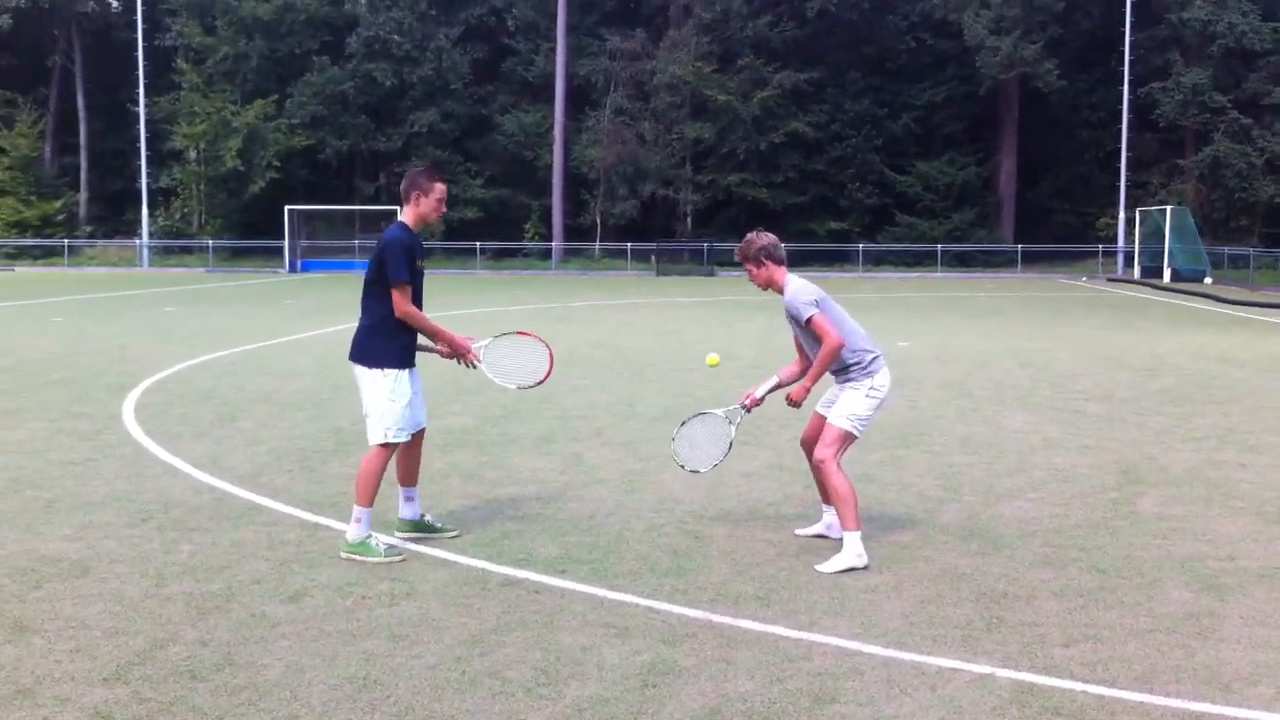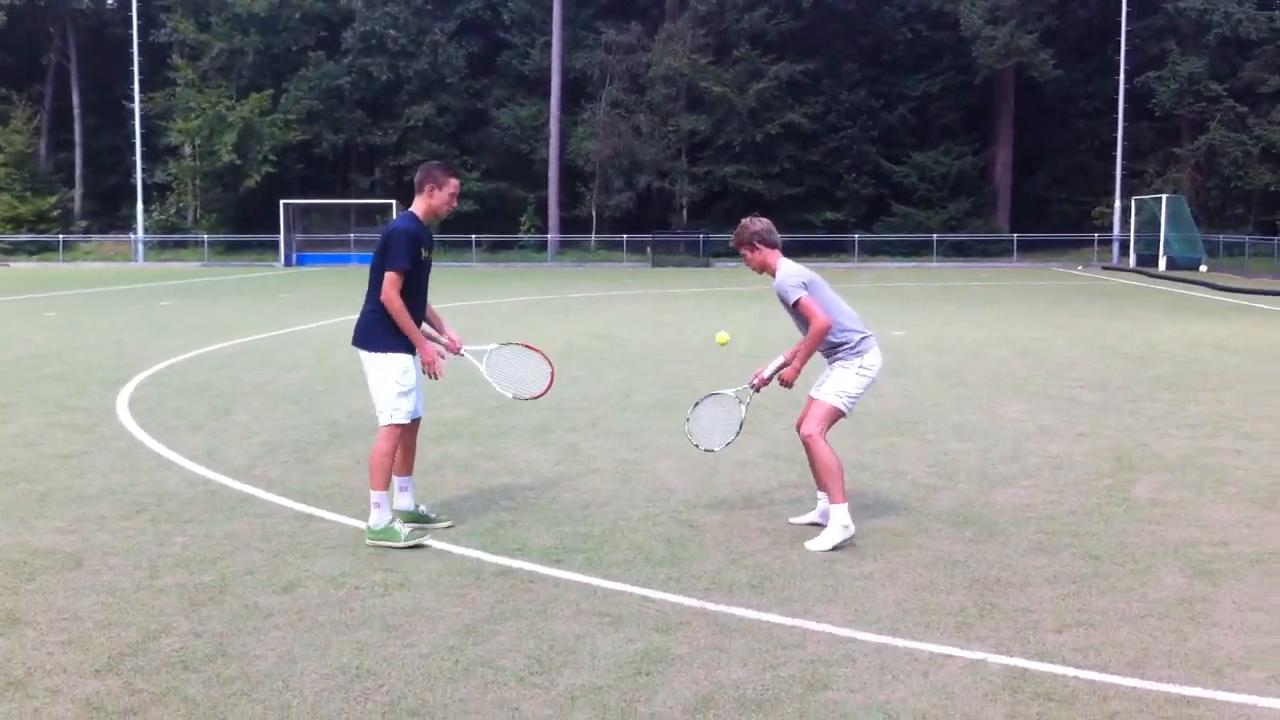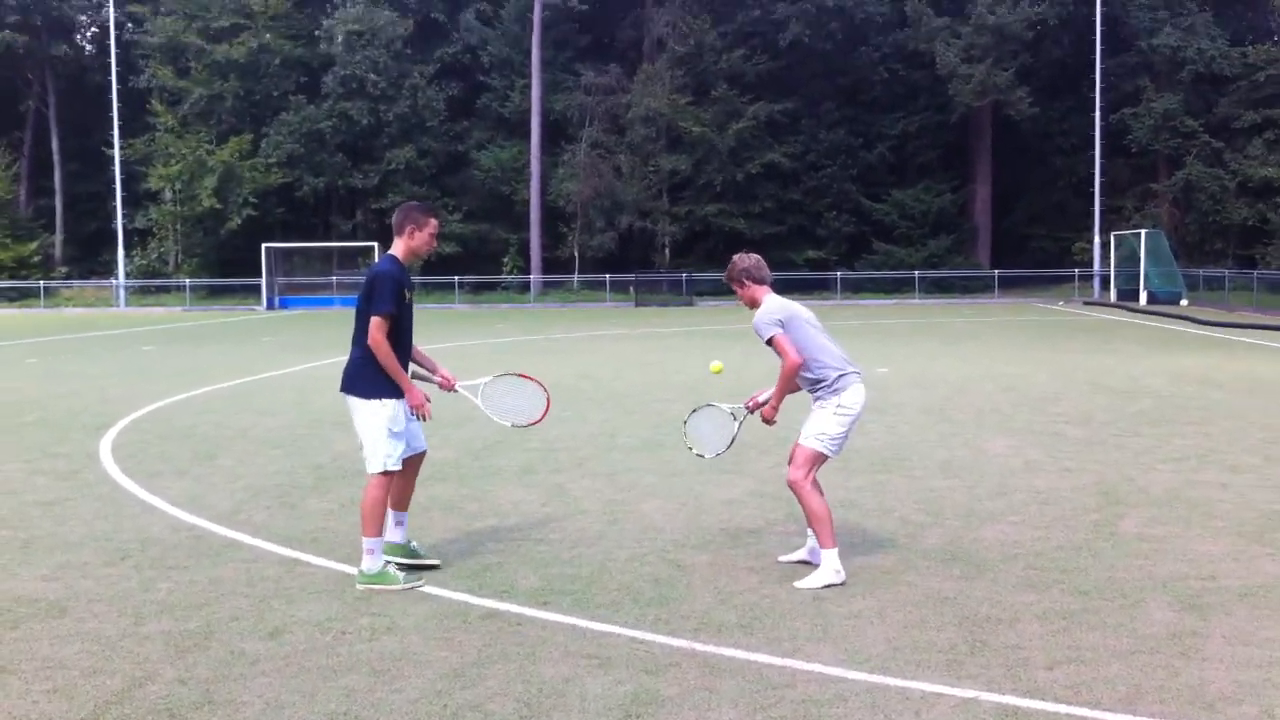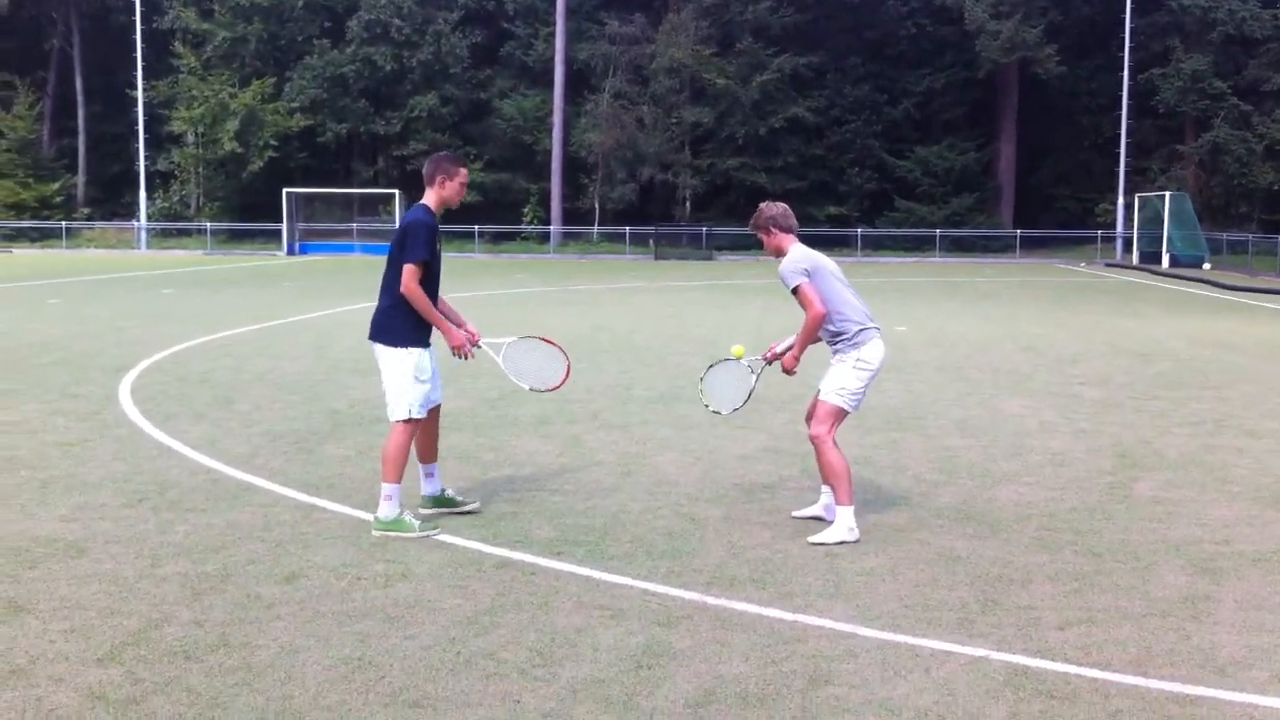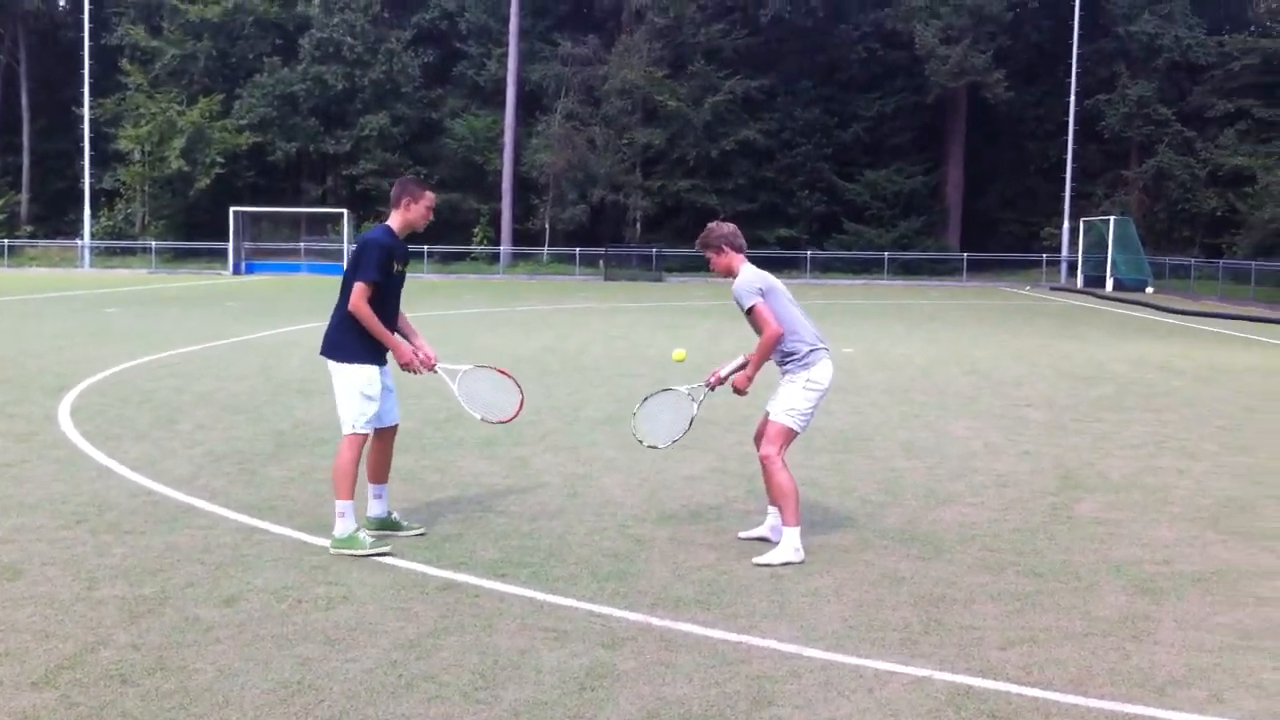
dt=0.3s
person 1, frame 1
left shoulder: (411, 241)
right shoulder: (396, 241)
right elbow: (402, 309)
left wrist: (441, 341)
right wrist: (450, 340)
left hip: (399, 357)
right hip: (380, 358)
left knee: (414, 434)
right knee: (385, 443)
left ankle: (410, 516)
right ankle: (357, 536)
person 1, frame 2
left shoulder: (422, 233)
right shoulder: (403, 230)
right elbow: (389, 296)
left wrist: (444, 332)
right wrist: (423, 343)
left hip: (401, 343)
right hip: (383, 343)
left knee: (410, 423)
right knee: (394, 424)
left ankle: (405, 506)
right ankle: (379, 520)
person 1, frame 3
left shoulder: (398, 273)
right shoulder: (386, 273)
right elbow: (376, 339)
left wrist: (435, 369)
right wrist: (410, 388)
left hip: (387, 389)
right hip: (372, 389)
left knee: (413, 454)
right knee: (383, 471)
left ankle: (396, 543)
right ankle: (371, 565)
person 1, frame 4
left shoulder: (425, 222)
right shoulder: (420, 222)
right elbow: (409, 287)
left wrist: (461, 322)
right wrist: (448, 331)
left hip: (413, 337)
right hip: (400, 337)
left knee: (429, 412)
right knee: (406, 420)
left ankle: (432, 493)
right ankle: (388, 512)
person 1, frame 5
left shoulder: (399, 248)
right shoulder: (377, 243)
right elbow: (357, 303)
left wrist: (420, 345)
right wrist: (398, 347)
left hip: (373, 355)
right hip: (351, 353)
left knee: (386, 429)
right knee: (356, 435)
left ankle: (378, 514)
right ankle: (344, 530)
person 2, frame 1
left shoulder: (795, 296)
right shoulder: (794, 296)
left elbow: (834, 341)
right elbow: (805, 362)
left wrist: (805, 386)
right wrist: (765, 389)
left hip: (865, 379)
right hip: (850, 378)
left knee: (826, 456)
right knee: (810, 443)
left ankle: (853, 548)
right ankle: (832, 520)
person 2, frame 2
left shoulder: (785, 279)
right shoulder: (792, 274)
left elbow: (822, 323)
right elbow: (812, 337)
left wrist: (795, 366)
left hip: (855, 357)
right hip: (845, 356)
left knee: (812, 432)
right knee: (805, 427)
left ankle: (840, 520)
right ankle: (826, 507)
person 2, frame 3
left shoulder: (764, 315)
right shoulder: (787, 307)
left elbow: (793, 361)
left wrist: (774, 404)
right wrist: (770, 395)
left hip: (837, 396)
right hip: (842, 391)
left knee: (798, 477)
right knee: (798, 466)
left ankle: (832, 565)
right ankle: (815, 547)
person 2, frame 4
left shoulder: (790, 264)
right shoulder: (812, 258)
left elbow: (818, 312)
left wrist: (795, 354)
right wrist: (788, 346)
left hip: (856, 351)
right hip: (861, 346)
left knee: (820, 432)
right knee: (815, 420)
left ankle: (845, 523)
right ankle: (829, 502)
person 2, frame 5
left shoulder: (744, 283)
right shoulder: (756, 278)
left elbow: (774, 331)
left wrist: (748, 374)
left hip: (806, 371)
right hip: (803, 369)
left knee: (771, 453)
right knee: (763, 441)
left ankle: (791, 544)
right ankle: (775, 523)
